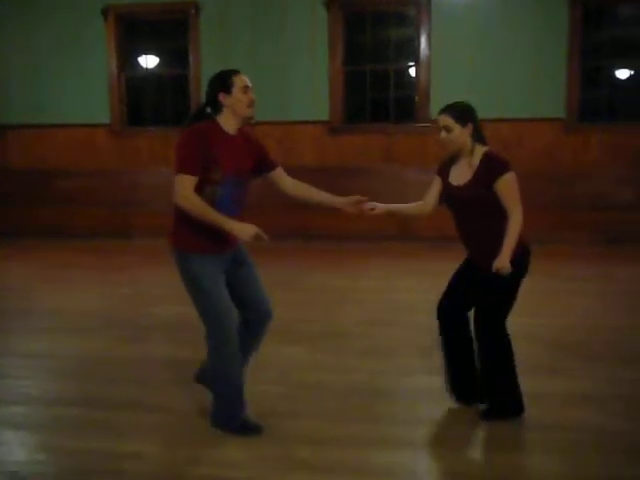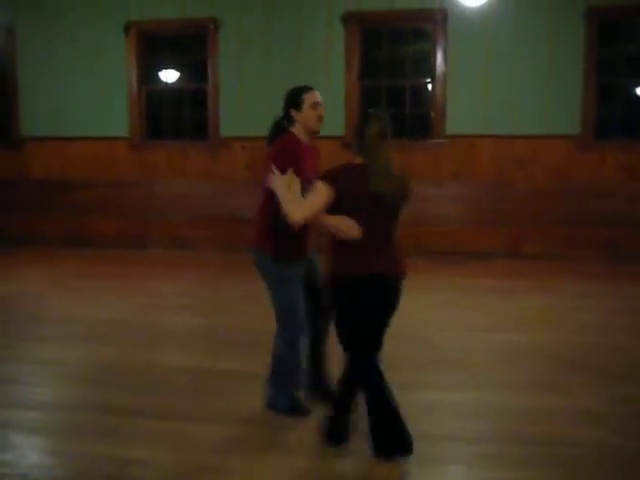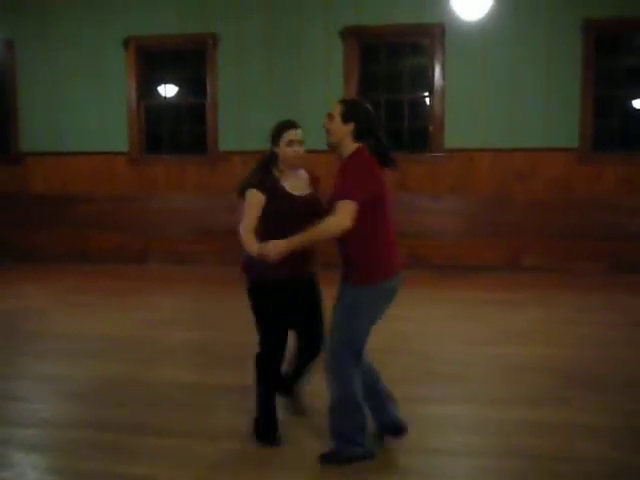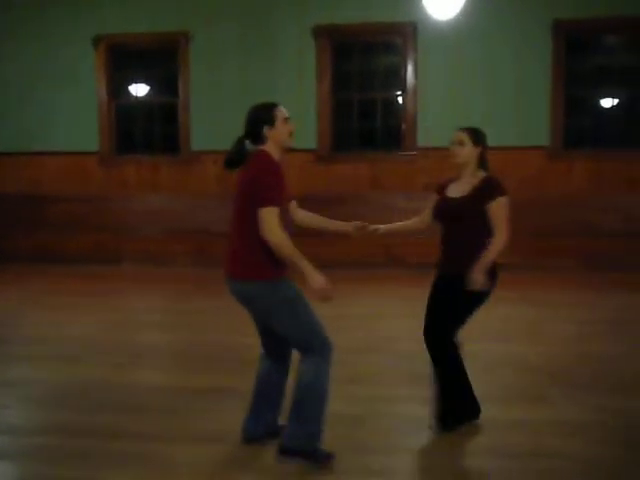
dt=1s
person 1, frame 1
left shoulder: (249, 143)
right shoulder: (197, 137)
left elbow: (289, 185)
right elbow: (182, 196)
left wrist: (339, 202)
right wrist: (233, 225)
left hip: (231, 247)
right hip: (196, 251)
left knee: (260, 313)
right knee: (224, 328)
left ankle: (216, 374)
right ankle: (228, 413)
person 1, frame 2
left shoulder: (309, 149)
right shoulder: (284, 149)
right wrist: (332, 224)
left hip: (298, 249)
right hip: (275, 252)
left knee: (321, 309)
right knee: (292, 324)
left ankle: (314, 379)
right ankle: (282, 396)
person 1, frame 3
left shoulder: (355, 166)
right shoulder: (369, 162)
left elbow: (342, 221)
left wrist: (288, 244)
left hip: (368, 280)
right hip: (386, 276)
left knee: (340, 359)
right knee: (349, 351)
left ankle: (353, 443)
right ankle: (387, 416)
person 1, frame 4
left shoulder: (260, 167)
right shoulder: (266, 167)
left elbow: (297, 214)
right elbow: (270, 229)
left wrist: (343, 227)
right wrist: (309, 272)
left hip: (249, 277)
right hip: (262, 278)
left knee: (277, 349)
right knee: (317, 348)
left ankle: (258, 425)
right ankle: (300, 439)
person 2, frame 1
left shoulder: (495, 165)
right shoulder: (448, 166)
left elbow: (515, 213)
right elbow: (426, 206)
left wrist: (505, 256)
right wrist: (387, 207)
left hip: (505, 260)
right hip: (477, 257)
left knee: (489, 324)
right knee: (448, 311)
left ankle: (507, 403)
right ankle: (468, 387)
person 2, frame 2
left shoulder: (338, 176)
right shoulder: (397, 182)
left elbow: (298, 217)
left wrist: (279, 187)
left hip: (348, 279)
right hip: (388, 279)
left knee: (361, 355)
right knee: (367, 349)
left ankle: (393, 437)
right ankle: (338, 422)
person 2, frame 3
left shoulder: (309, 179)
right shoulder: (261, 183)
left elbow: (320, 219)
right elbow: (246, 231)
right wrist: (259, 252)
left hip: (302, 277)
right hip: (267, 279)
left knee: (313, 341)
right knee: (272, 347)
left ankle: (287, 383)
right ankle: (266, 424)
person 2, frame 4
left shoulder: (490, 187)
right shoulder: (447, 186)
left elbow: (501, 235)
right elbow: (422, 220)
left wrist: (481, 267)
right wrist: (386, 228)
left hip: (474, 276)
right hip: (448, 272)
left knee: (440, 333)
right knee: (434, 333)
left ankle: (458, 408)
right ankle: (463, 406)
